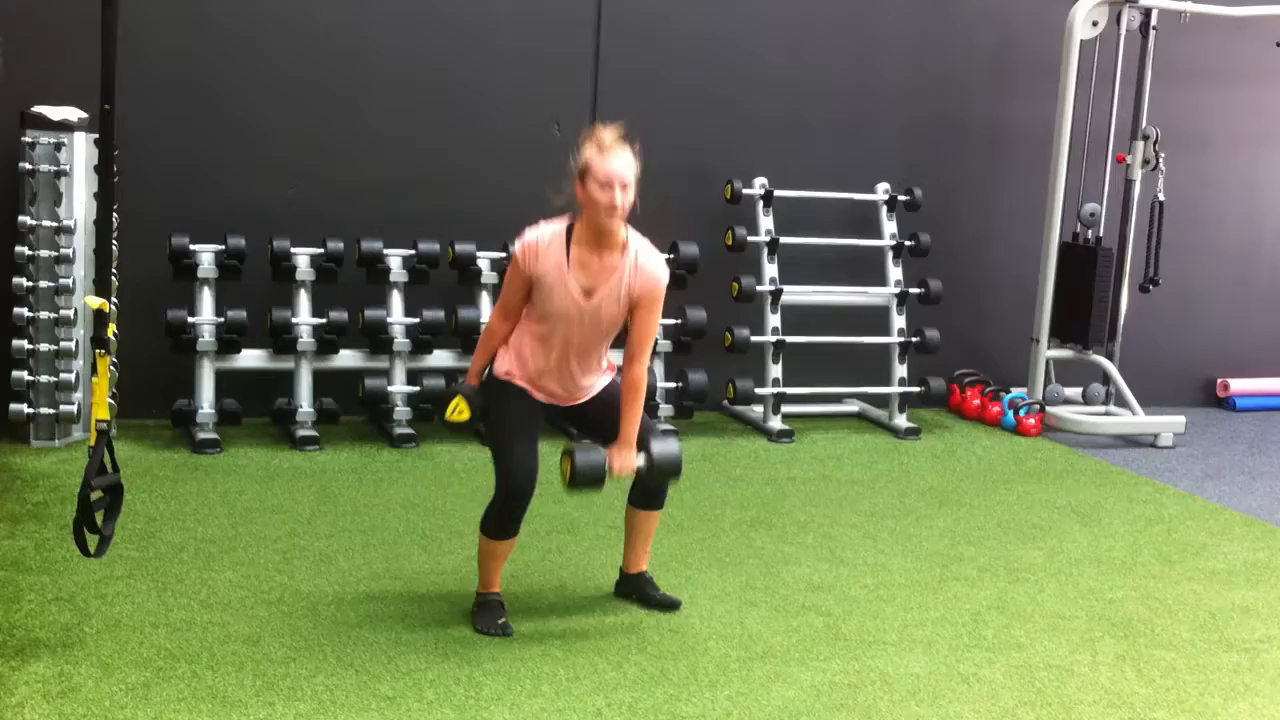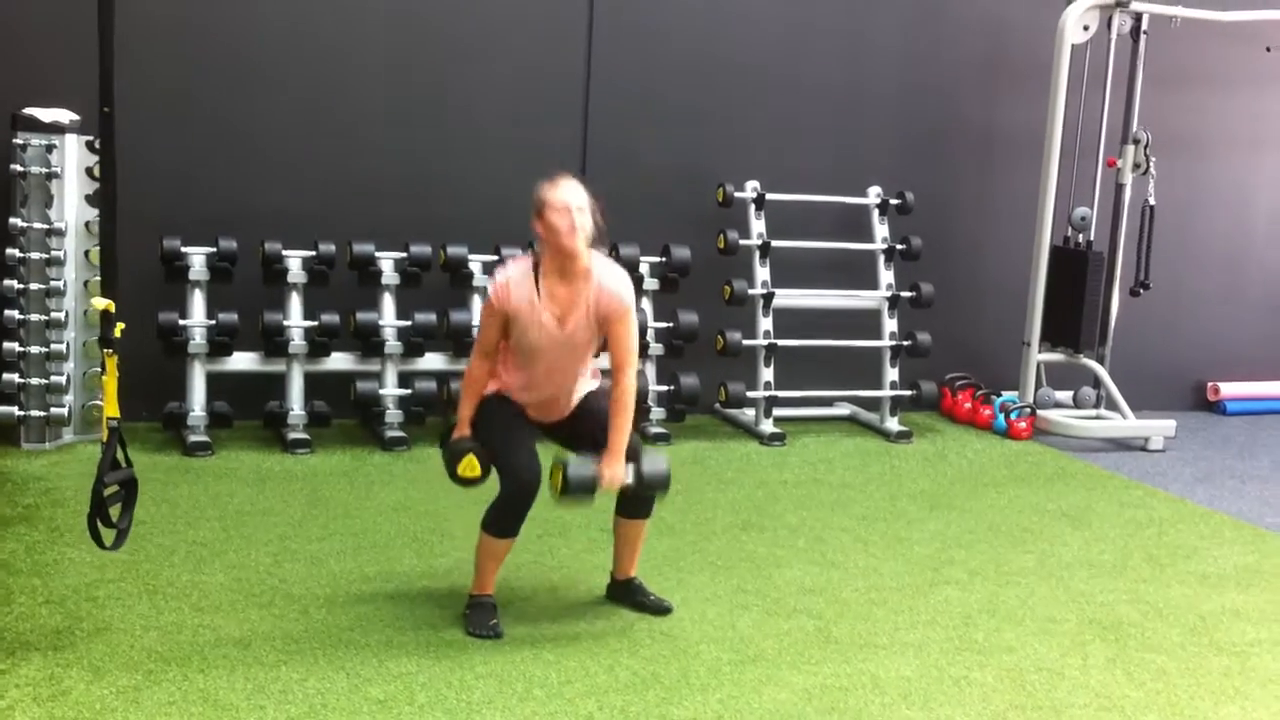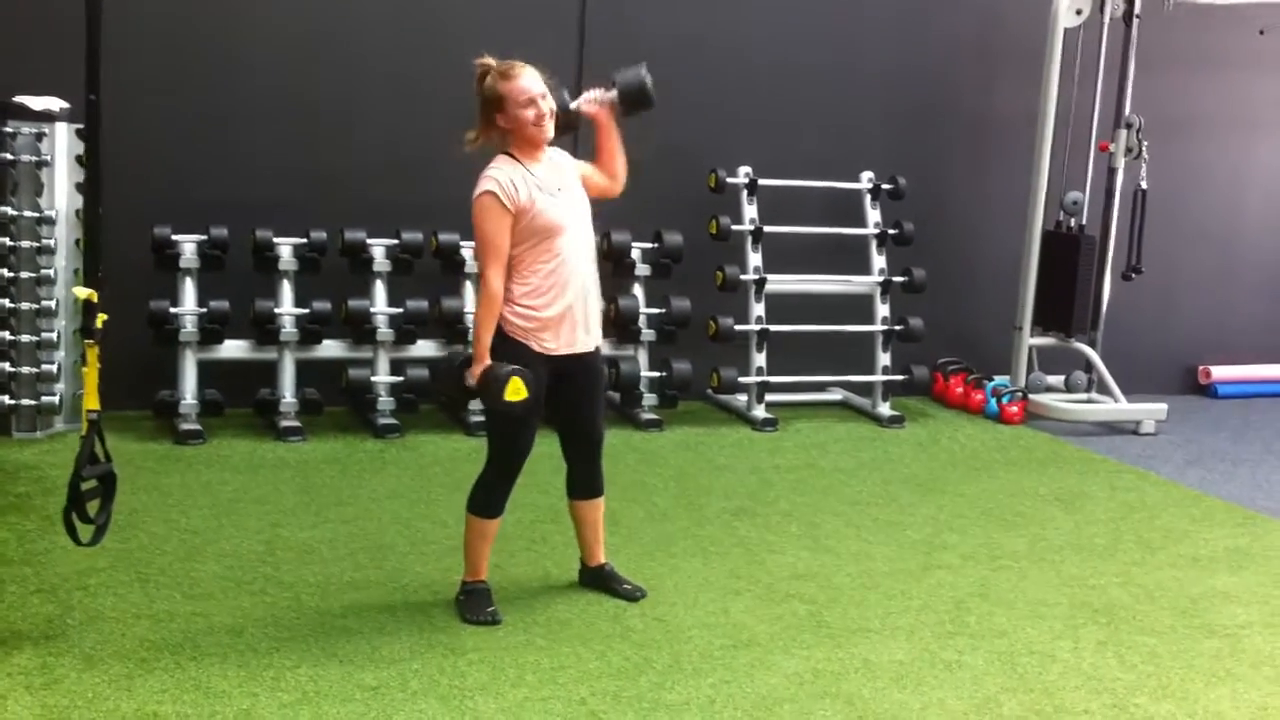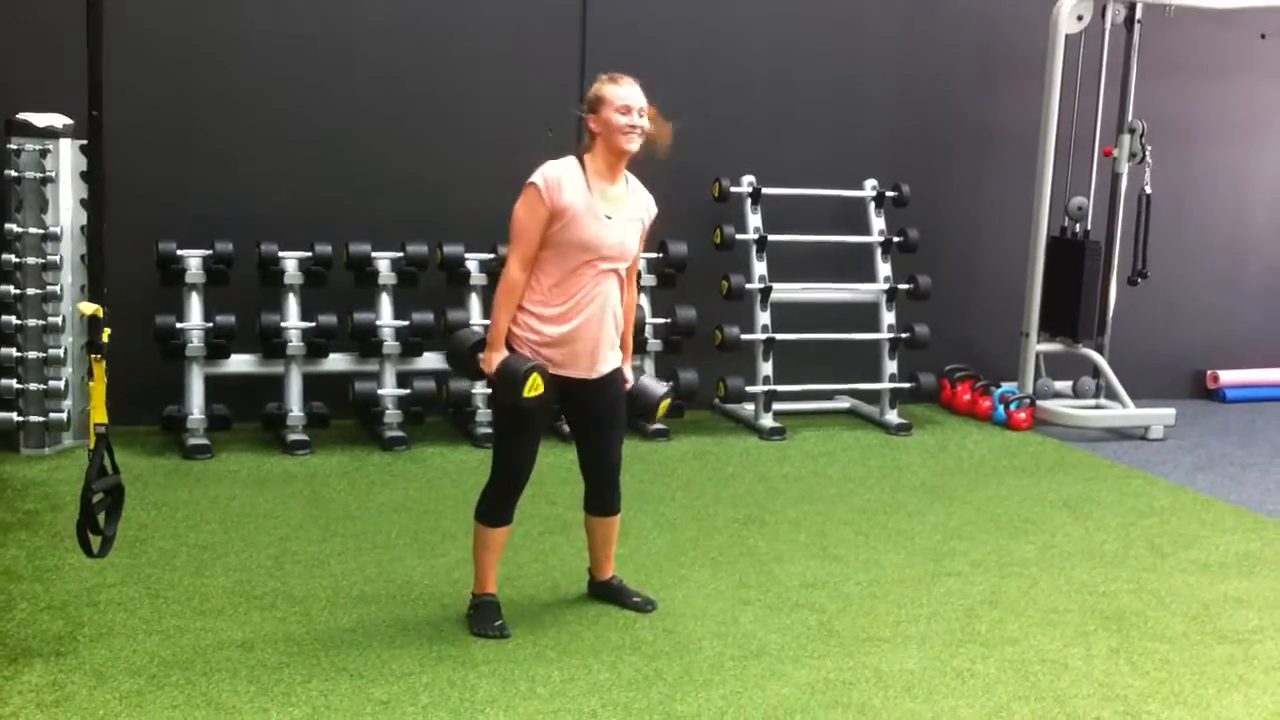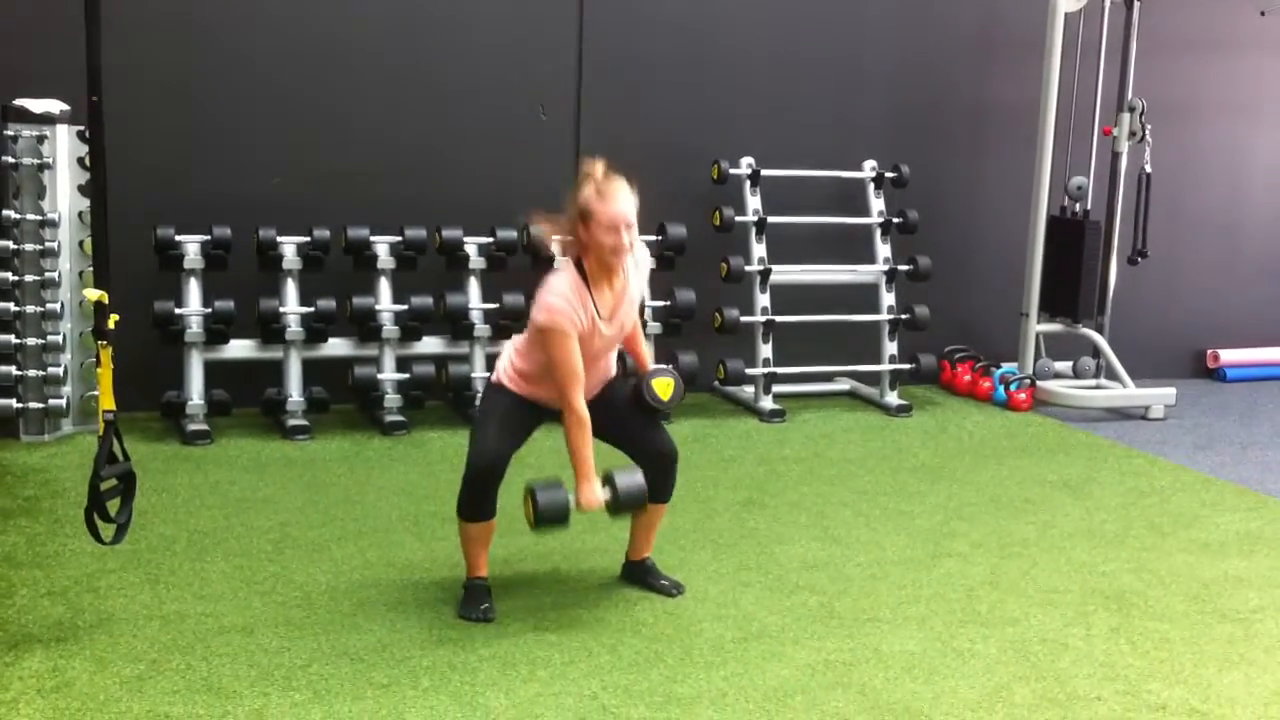
dt=1s
person 1, frame 1
left shoulder: (648, 268)
right shoulder: (537, 245)
left elbow: (636, 365)
right elbow: (503, 319)
left wrist: (627, 445)
right wrist: (471, 380)
left hip: (590, 386)
right hip: (518, 383)
right knee: (517, 481)
left ankle: (633, 575)
right ankle: (488, 595)
person 1, frame 2
left shoulder: (611, 284)
right shoulder: (509, 282)
left elbow: (625, 374)
right elbow: (482, 359)
left wrist: (615, 453)
right wrist: (463, 425)
left hip: (575, 397)
right hip: (511, 399)
right knee: (521, 483)
left ankle: (624, 580)
right ankle: (480, 598)
person 1, frame 3
left shoulder: (560, 161)
right shoulder: (499, 182)
left elbow: (613, 183)
right elbow: (492, 277)
left wrist: (605, 121)
right wrist: (481, 356)
left hip: (580, 340)
right hip: (524, 345)
left knee: (587, 454)
right knee: (505, 464)
left ankle: (595, 565)
right ankle: (474, 583)
person 1, frame 4
left shoulder: (641, 202)
right shoulder: (552, 181)
right elbow: (517, 269)
left wrist: (627, 357)
right wrist: (496, 345)
left hip: (598, 362)
right hip: (534, 357)
left knee: (605, 472)
right knee: (509, 475)
left ankle: (602, 577)
right ankle: (483, 596)
person 1, frame 5
left shoulder: (637, 262)
right shoulder: (560, 298)
right elbow: (572, 403)
left wrist: (646, 369)
right wrist: (586, 480)
left hip: (599, 383)
right hip: (523, 388)
left knee: (661, 454)
right knee: (484, 466)
left ankle: (638, 562)
right ankle: (477, 580)
